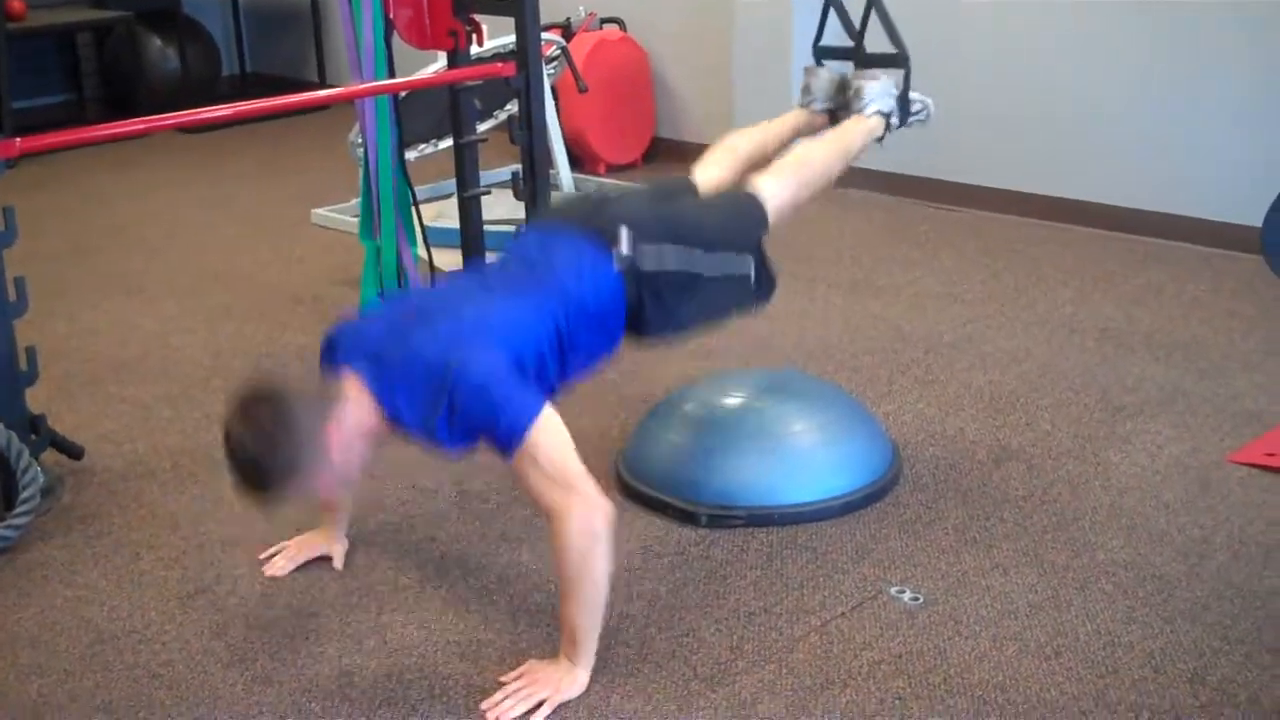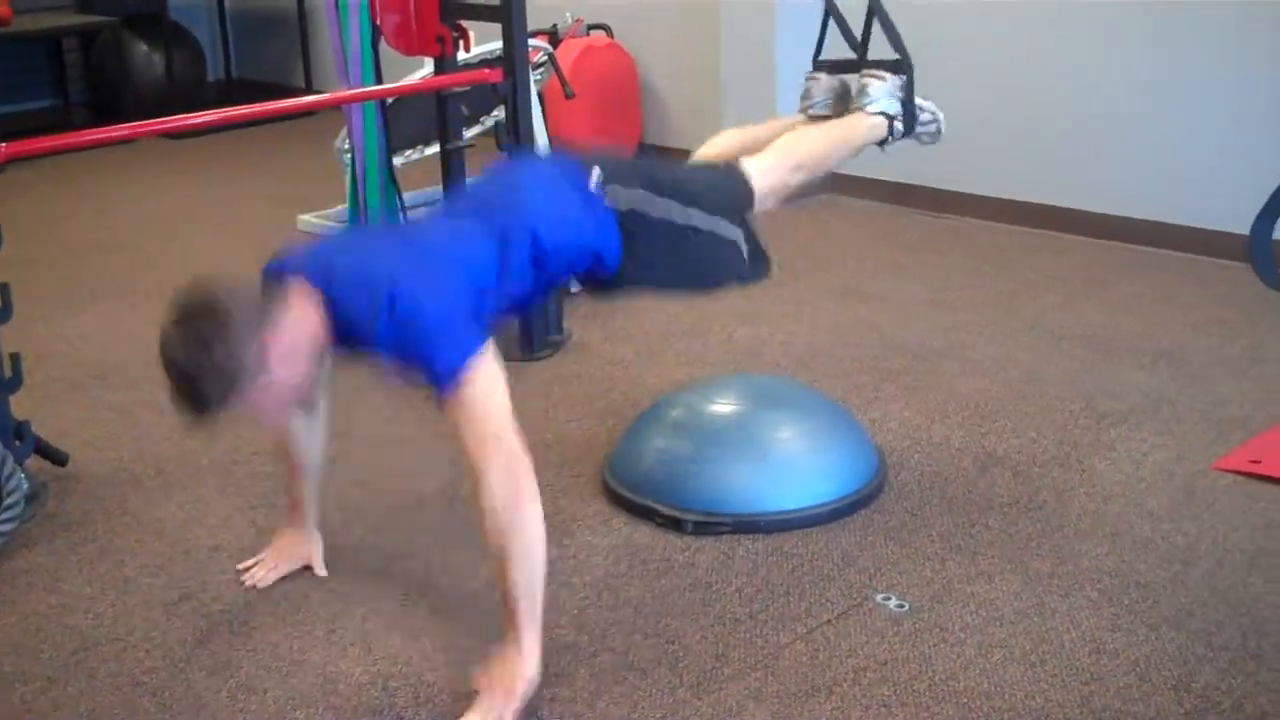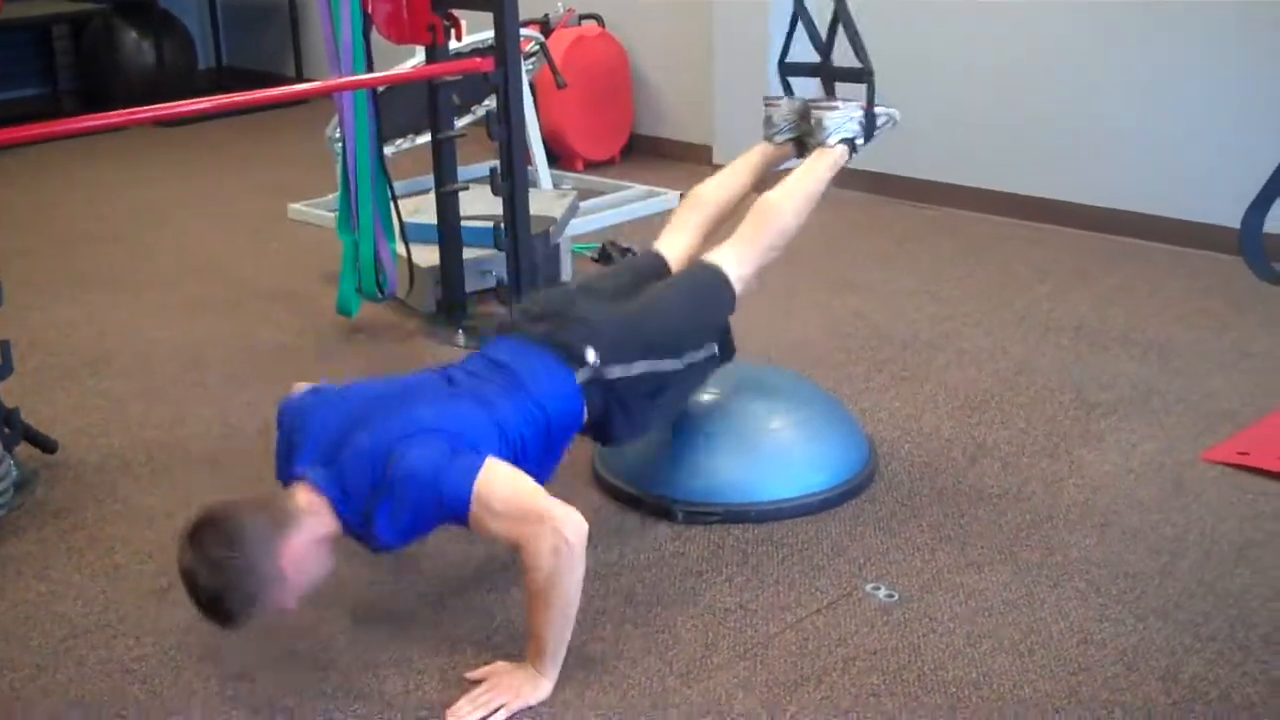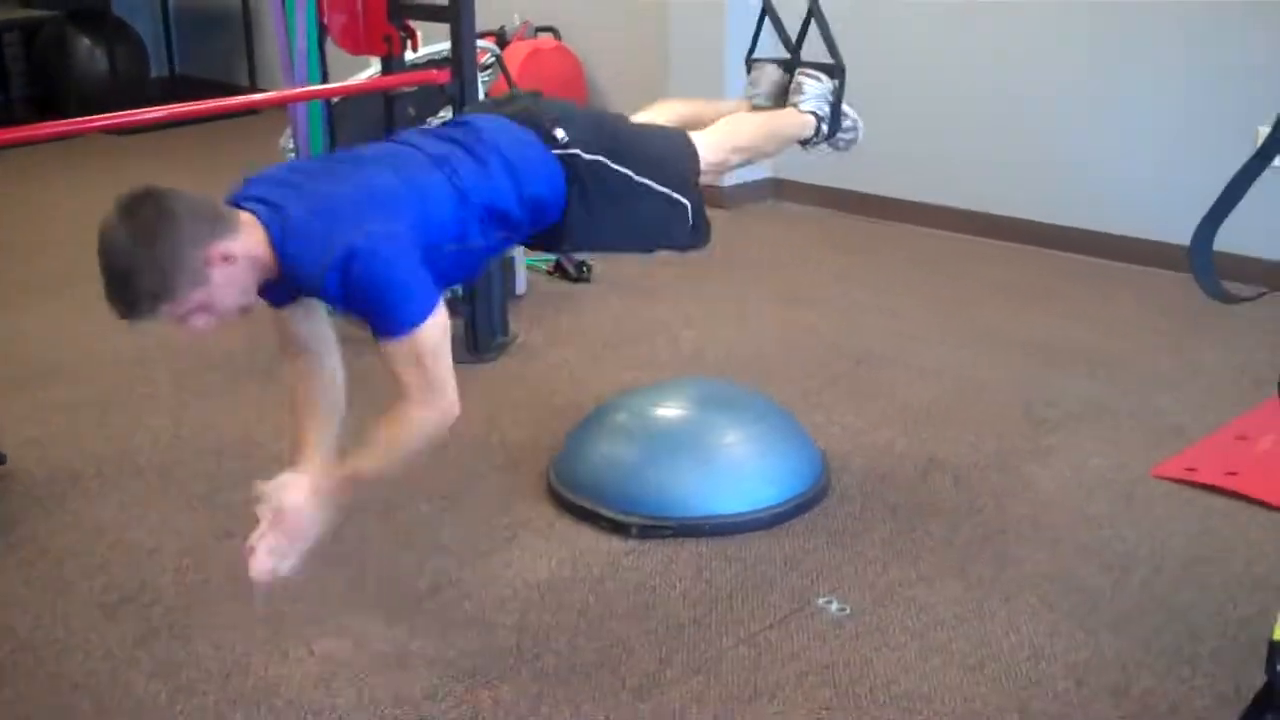
dt=0.4s
person 1, frame 1
left shoulder: (464, 383)
right shoulder: (346, 353)
left elbow: (586, 514)
right wrist: (333, 525)
left hip: (622, 272)
right hip: (563, 245)
left knee: (756, 208)
right knee: (703, 188)
left ankle: (871, 108)
right ankle: (817, 105)
person 1, frame 2
left shoulder: (405, 307)
right shoulder: (289, 292)
left elbow: (505, 473)
right elbow: (304, 402)
left wrist: (523, 649)
right wrist: (301, 527)
left hip: (596, 215)
right hip: (535, 191)
left knee: (752, 185)
right knee: (703, 168)
left ankle: (876, 112)
right ankle: (820, 105)
person 1, frame 3
left shoulder: (403, 480)
right shoulder: (301, 429)
left elbow: (561, 532)
right wrist: (297, 524)
left hip: (582, 374)
right hip: (531, 338)
left knee: (728, 270)
right knee: (671, 252)
left ankle: (835, 138)
right ankle: (783, 135)
person 1, frame 4
left shoulder: (361, 250)
right shoulder: (249, 227)
left elbow: (437, 404)
right elbow: (311, 357)
left wrist: (328, 491)
right wrist: (308, 475)
left hip: (551, 166)
right hip: (492, 136)
left knee: (706, 155)
right knee: (645, 128)
left ankle: (808, 110)
right ankle: (765, 90)
